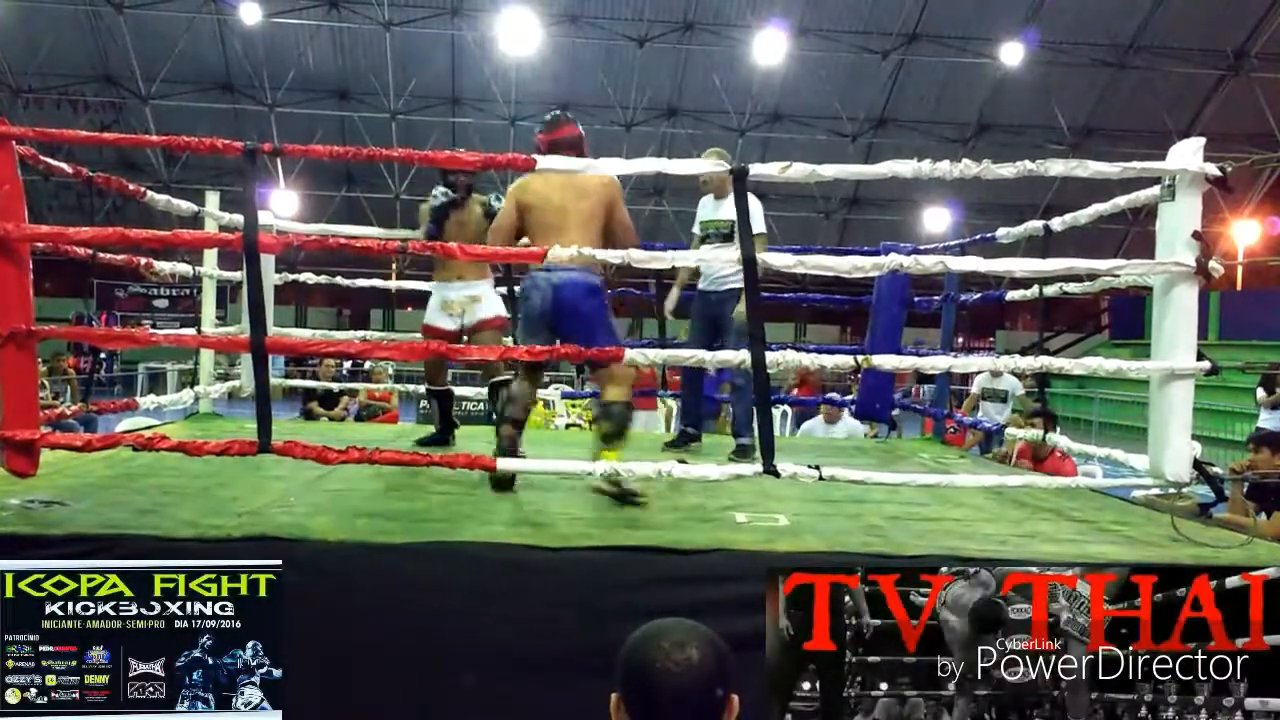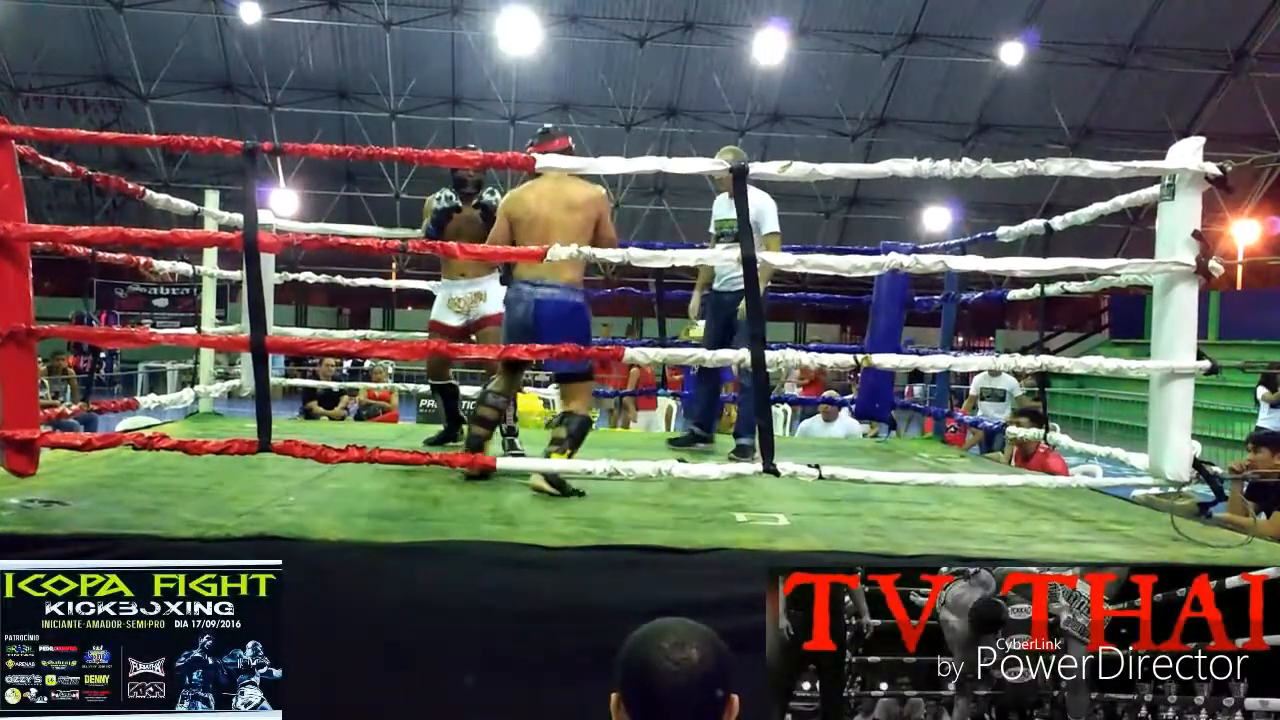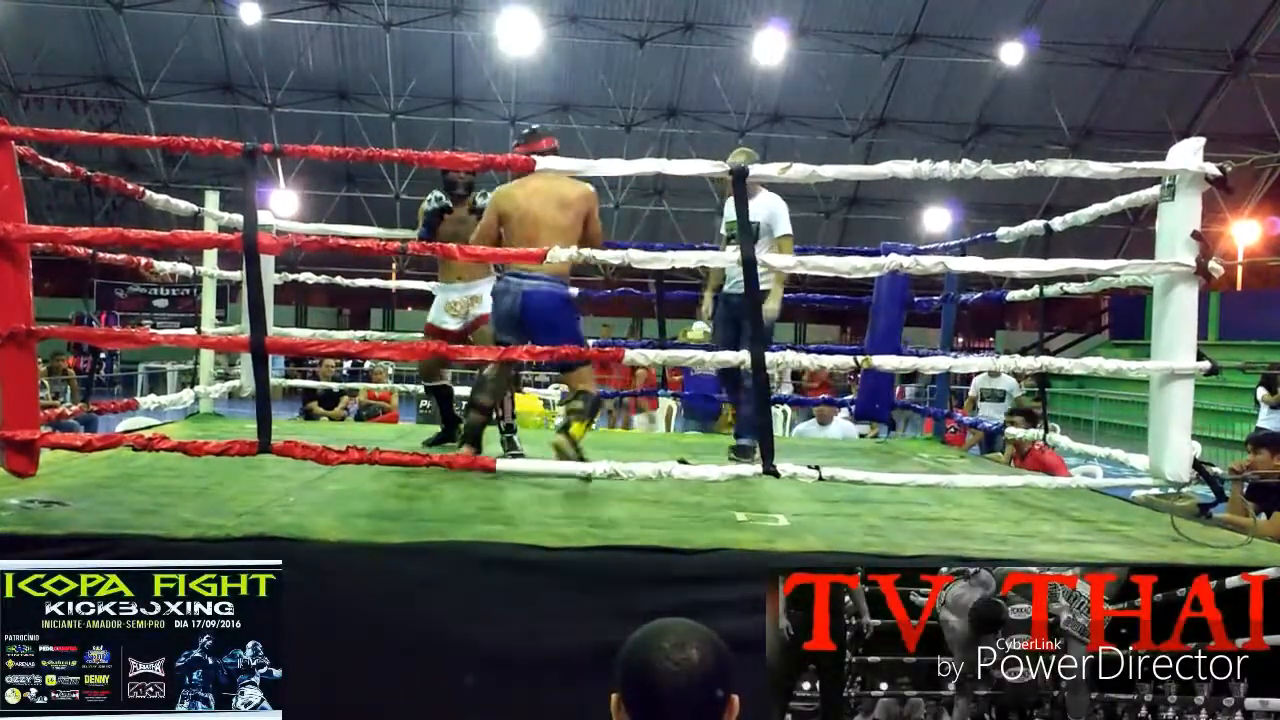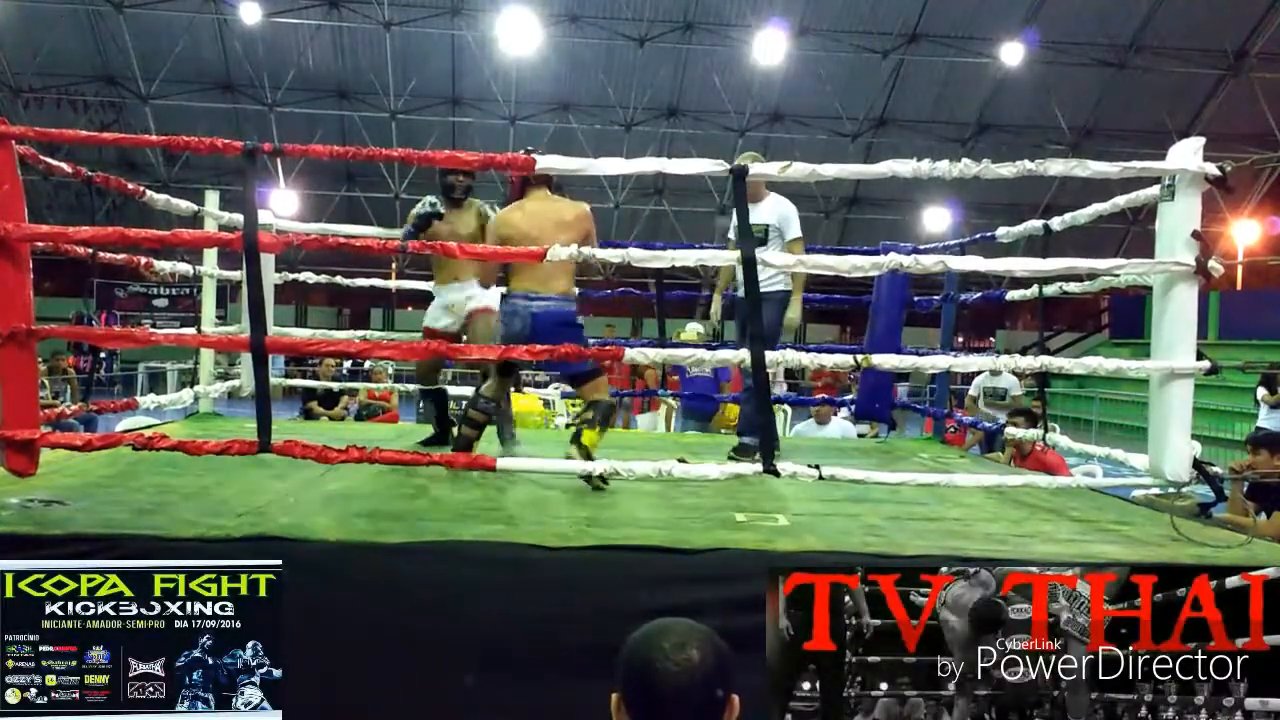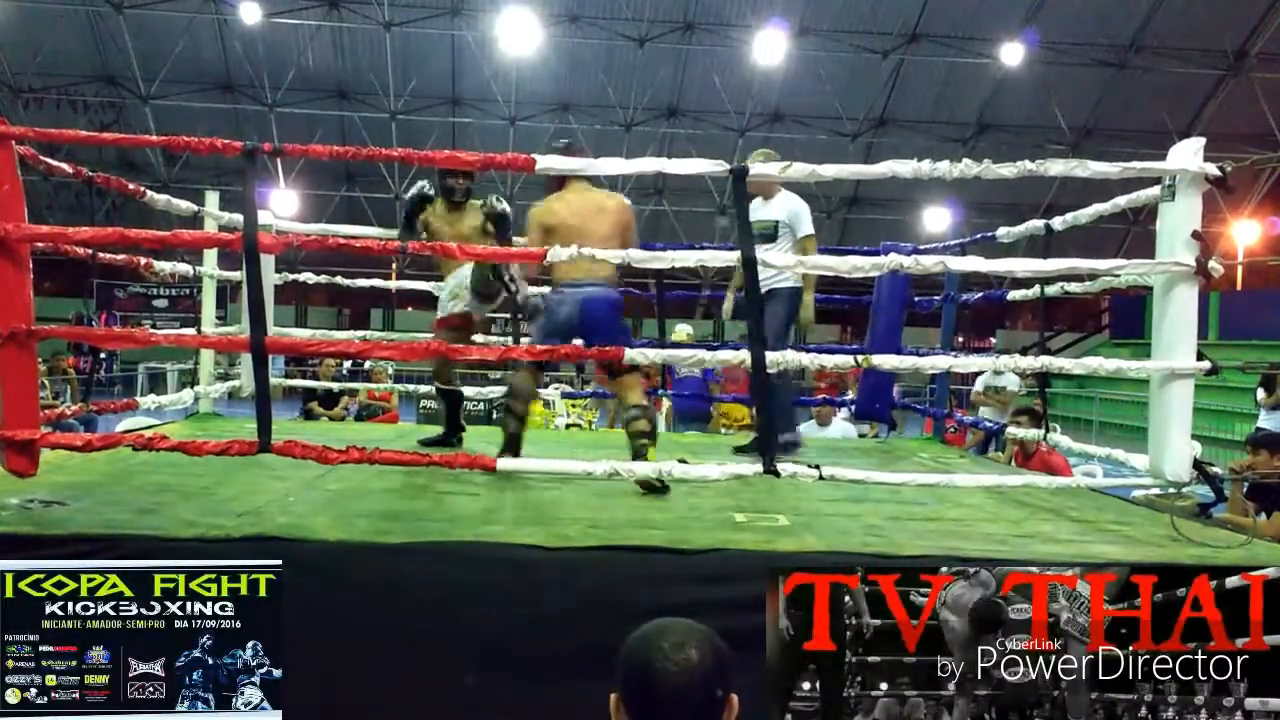
dt=0.2s
person 1, frame 1
left shoulder: (523, 186)
right shoulder: (605, 182)
left elbow: (496, 243)
right elbow: (626, 242)
left hip: (539, 286)
right hip: (583, 287)
left knee: (527, 376)
right knee: (618, 379)
left ankle: (505, 463)
person 1, frame 2
left shoulder: (515, 199)
right shoulder: (594, 196)
right elbow: (607, 249)
left hip: (522, 297)
right hip: (564, 302)
left knee: (507, 376)
right knee: (579, 397)
left ankle: (473, 453)
right ankle: (550, 470)
person 1, frame 3
left shoulder: (504, 195)
right shoulder: (583, 193)
left elbow: (477, 248)
right elbow: (594, 245)
left hip: (509, 289)
right hip: (550, 294)
left knee: (501, 365)
right knee: (583, 381)
left ankle: (469, 443)
right ankle: (569, 437)
person 1, frame 4
left shoulder: (503, 219)
right shoulder: (580, 213)
left hip: (517, 310)
right hip: (558, 314)
left knee: (499, 380)
right knee: (598, 393)
left ankle: (461, 451)
right ankle: (581, 446)
person 1, frame 5
left shoulder: (544, 211)
right shoulder: (620, 204)
right elbow: (630, 254)
left hip: (562, 300)
right hip: (604, 301)
left knee: (527, 371)
right knee: (632, 388)
left ankle: (509, 452)
right ankle: (643, 464)
person 2, frame 1
left shoulder: (747, 203)
right shoulder: (703, 204)
left elbow: (759, 254)
left wrist: (747, 298)
right wrist: (676, 289)
left hip: (734, 294)
right hip: (704, 293)
left knee: (737, 368)
right knee: (692, 363)
left ankle: (744, 440)
right ankle: (690, 430)
person 2, frame 2
left shoulder: (761, 202)
right shoulder: (719, 202)
left elbow: (773, 252)
right wrist: (697, 292)
left hip: (746, 295)
right hip: (718, 294)
left knee: (746, 369)
right knee: (708, 363)
left ankle: (745, 440)
right ankle: (700, 430)
person 2, frame 3
left shoulder: (773, 205)
right shoulder: (730, 203)
left elbow: (786, 255)
left wrist: (775, 296)
right wrist: (709, 293)
left hip: (759, 296)
right hip: (730, 295)
left knee: (752, 371)
right knee: (726, 365)
left ankle: (747, 439)
right ankle: (746, 433)
person 2, frame 4
left shoulder: (782, 208)
left elbow: (798, 257)
left wrist: (796, 303)
right wrist: (717, 296)
left hip: (773, 296)
right hip: (745, 297)
left knee: (755, 370)
right knee: (752, 370)
left ankle: (749, 438)
right ankle: (765, 436)
person 2, frame 5
left shoulder: (793, 205)
right shoulder: (754, 207)
left elbow: (810, 254)
left wrist: (808, 299)
right wrist: (731, 293)
left hip: (784, 292)
right hip: (757, 293)
left ankle: (787, 434)
person 3, frame 1
left shoulder: (485, 206)
right shoulder: (432, 206)
right wrist: (437, 218)
left hip: (481, 293)
right hip: (445, 295)
left knee: (493, 365)
right knee: (433, 369)
right ankle: (444, 430)
person 3, frame 2
left shoulder: (490, 201)
right shoulder: (435, 203)
left wrist: (492, 216)
right wrist: (438, 219)
left hip: (485, 289)
right hip: (450, 292)
right knee: (436, 366)
left ankle: (510, 436)
right ankle: (453, 426)
person 3, frame 3
left shoulder: (484, 205)
right shoulder: (431, 207)
right wrist: (431, 221)
left hip: (482, 292)
right hip: (447, 295)
right knee: (428, 368)
left ankle: (509, 436)
right ankle: (450, 427)
person 3, frame 4
left shoulder: (479, 210)
right shoulder: (426, 210)
right wrist: (419, 223)
left hip: (478, 291)
right hip: (444, 299)
right knee: (426, 371)
left ankle: (505, 428)
right ankle: (443, 431)
person 3, frame 5
left shoulder: (483, 210)
right shoulder: (428, 210)
left elbow: (505, 247)
right elbow: (406, 242)
left wrist: (504, 224)
right wrist: (411, 209)
left hip: (483, 276)
right hip: (453, 290)
left knee: (486, 269)
right knee: (441, 369)
right ankle: (452, 431)
